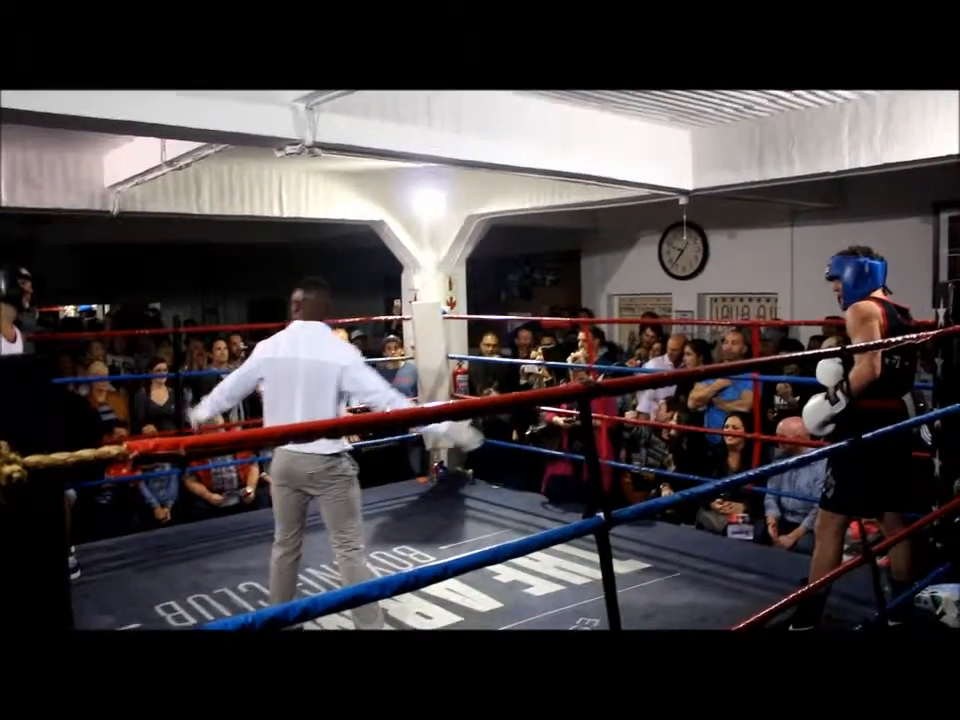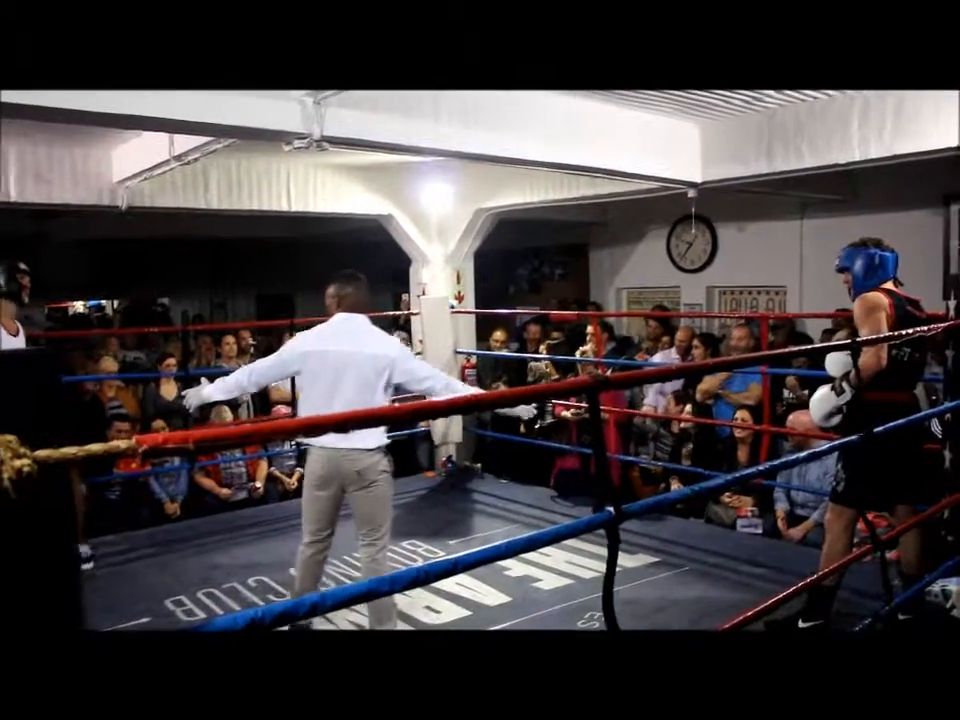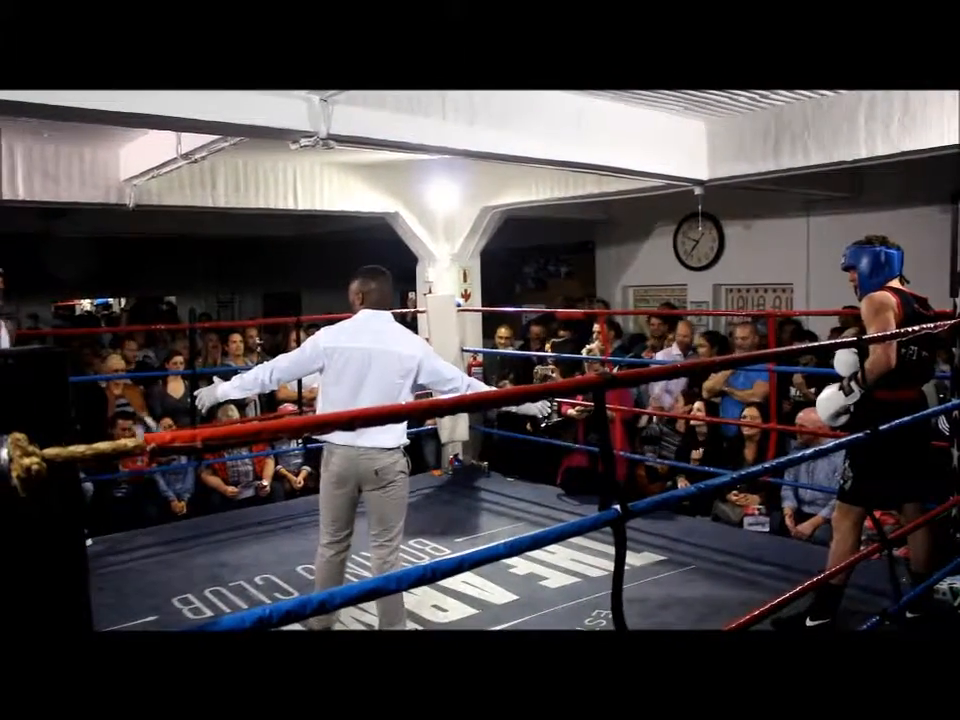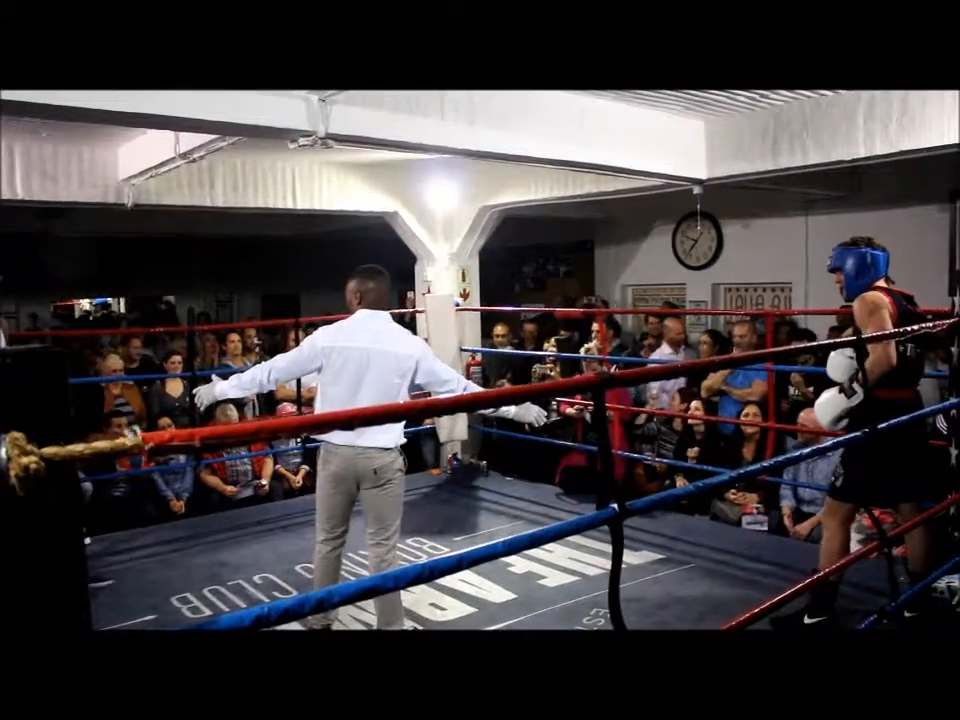
dt=0.3s
person 1, frame 1
left shoulder: (863, 309)
right shoulder: (902, 315)
left elbow: (869, 369)
right elbow: (902, 376)
left wrist: (833, 399)
left hip: (865, 426)
right hip: (895, 422)
left knee: (829, 524)
right knee: (893, 520)
left ankle: (807, 616)
person 1, frame 2
left shoulder: (870, 300)
right shoulder: (914, 306)
left elbow: (875, 360)
right elbow: (914, 367)
left wrist: (839, 391)
left hip: (873, 418)
right hip: (905, 414)
left knee: (840, 517)
right knee: (905, 512)
left ankle: (815, 611)
right ankle: (910, 603)
person 1, frame 3
left shoulder: (878, 300)
right shoulder: (922, 305)
left elbow: (884, 358)
right elbow: (926, 368)
left wrist: (849, 390)
left hip: (882, 418)
right hip: (914, 414)
left knee: (847, 516)
right knee: (914, 511)
left ankle: (822, 611)
right ankle: (919, 601)
person 1, frame 4
left shoulder: (870, 300)
right shoulder: (908, 304)
left elbow: (884, 359)
right elbow: (909, 366)
left wrist: (849, 393)
left hip: (879, 418)
right hip: (908, 414)
left knee: (837, 513)
right knee: (911, 511)
left ankle: (819, 608)
right ankle: (917, 600)
person 2, frame 1
left shoulder: (269, 348)
right shoulder: (339, 352)
left elbow: (232, 387)
right elbow: (385, 398)
left wrist: (202, 412)
right wrist: (444, 428)
left hip: (284, 459)
right hip: (328, 462)
left knee: (286, 543)
right knee: (350, 548)
right ankle: (370, 626)
person 2, frame 2
left shoulder: (308, 341)
right shoulder: (386, 346)
left elbow: (257, 373)
right elbow: (437, 383)
left wrist: (207, 391)
left hip: (321, 456)
right hip: (367, 459)
left knee: (313, 542)
right knee: (374, 549)
left ankle: (299, 617)
right ankle: (383, 626)
person 2, frame 3
left shoulder: (331, 337)
right shoulder: (410, 344)
left elbow: (276, 371)
right elbow: (459, 384)
left wrist: (222, 390)
right wrist: (519, 402)
left hip: (339, 454)
right hip: (385, 458)
left knee: (332, 544)
right knee: (385, 550)
left ankle: (321, 623)
right ankle: (391, 626)
person 2, frame 4
left shoulder: (329, 336)
right shoulder: (409, 344)
left elbow: (275, 370)
right elbow: (456, 385)
left wrist: (221, 388)
right wrist: (514, 409)
left hip: (335, 453)
right hip: (382, 457)
left knee: (328, 541)
right knee: (383, 548)
left ankle: (321, 621)
right ankle: (390, 625)
